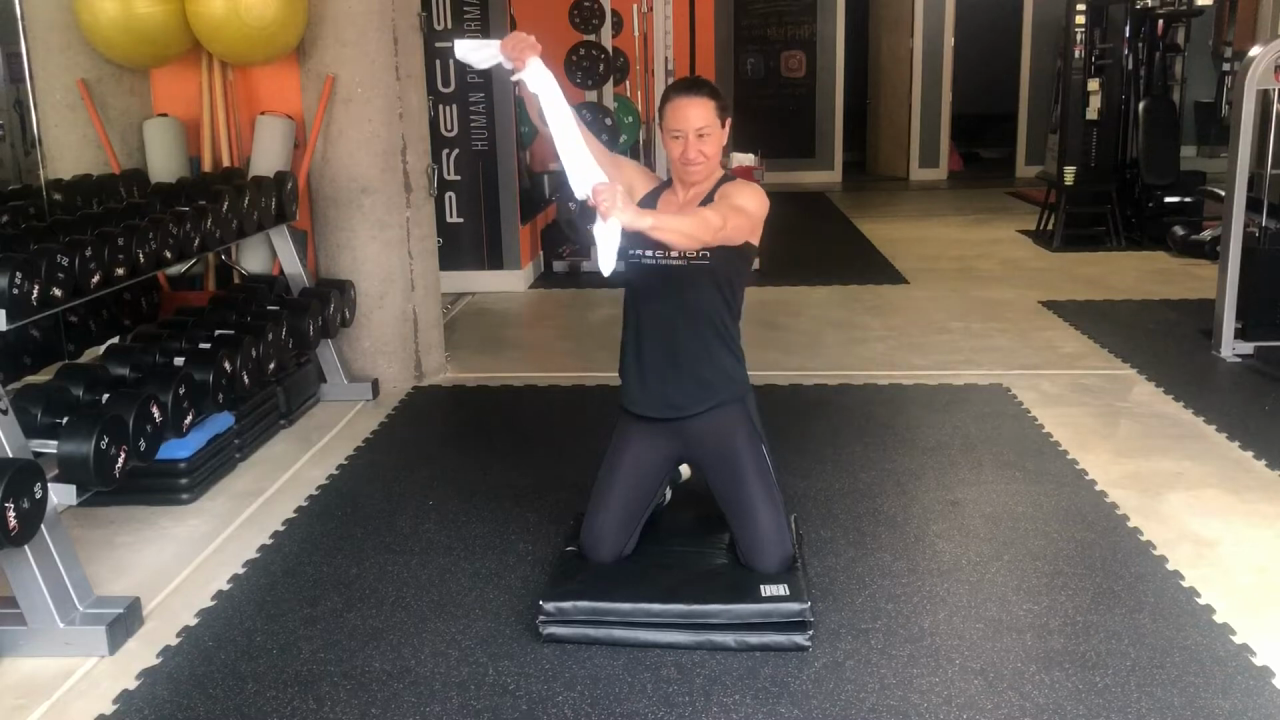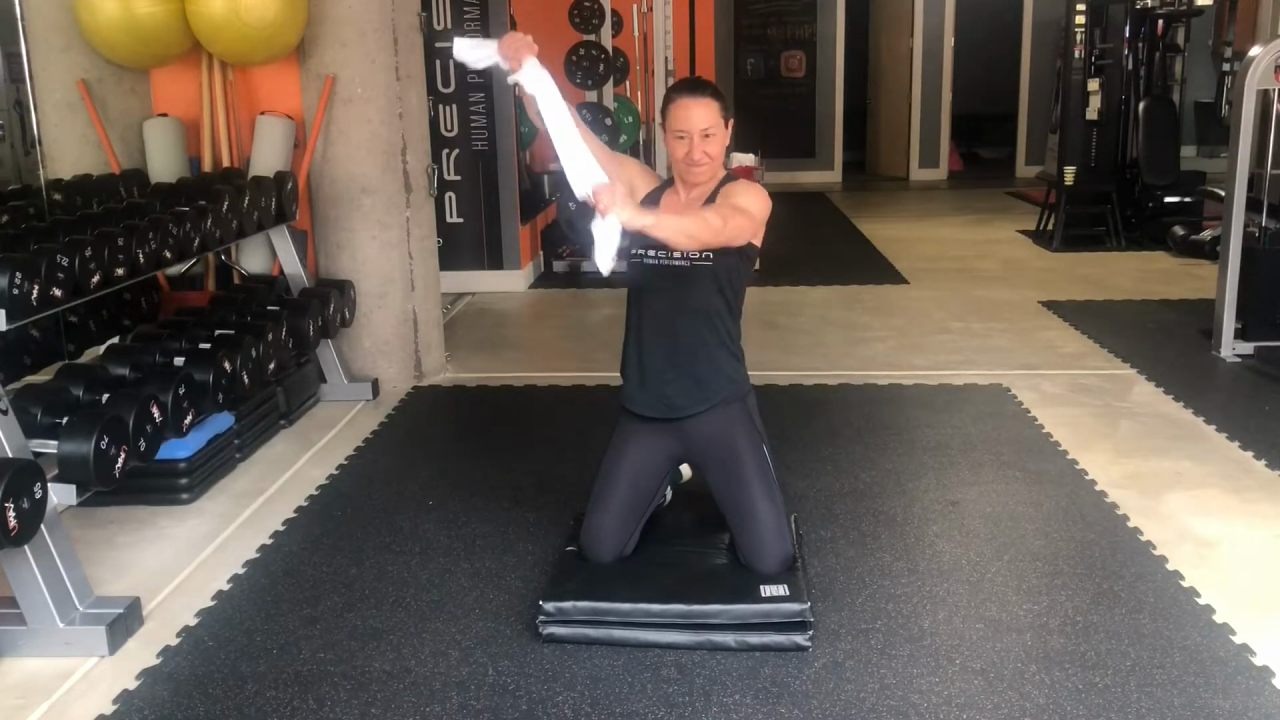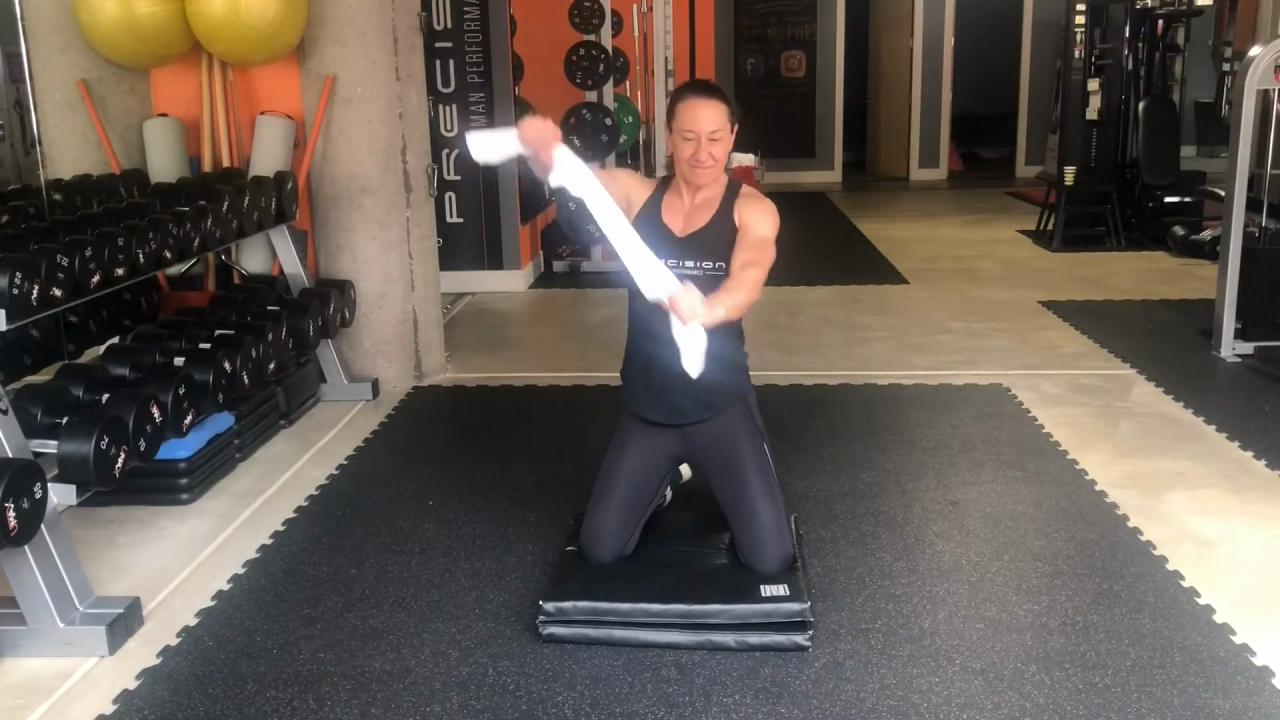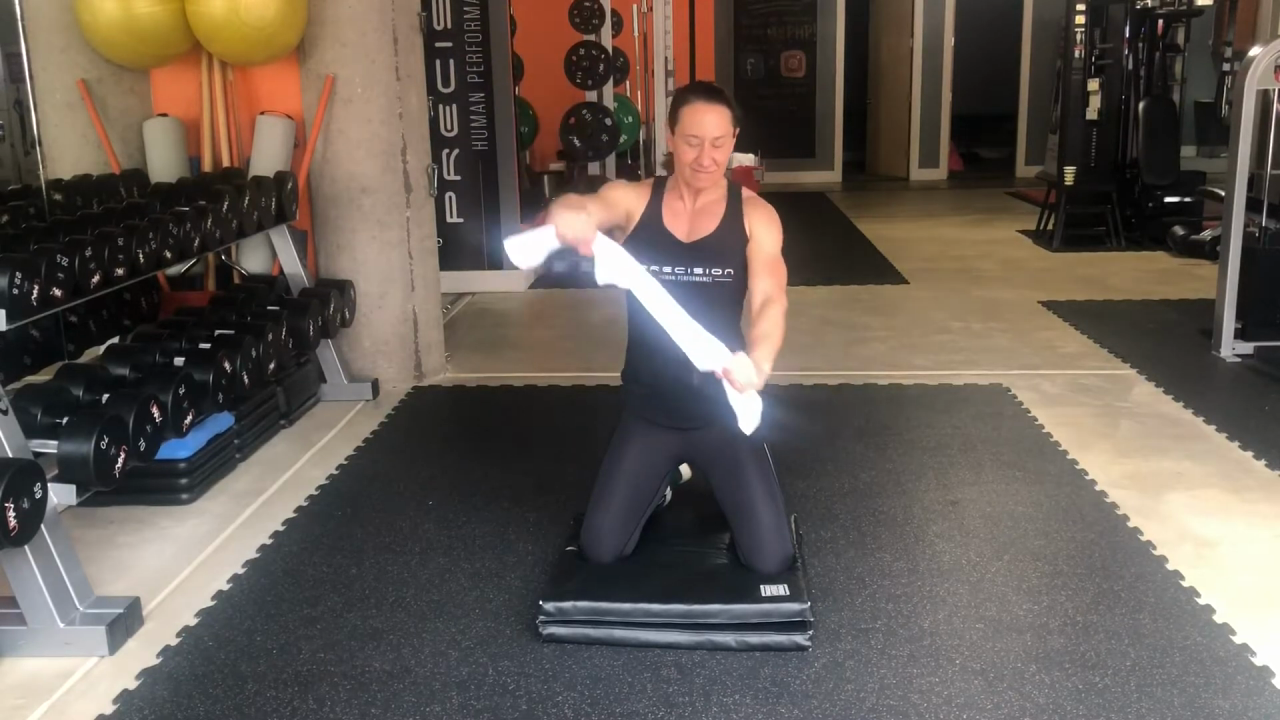
dt=0.3s
person 1, frame 1
left shoulder: (745, 199)
right shoulder: (639, 187)
left elbow: (708, 228)
left wrist: (637, 219)
right wrist: (528, 70)
left hip: (719, 408)
right hip: (644, 409)
left knee: (771, 559)
right knee: (599, 549)
left ankle: (722, 485)
right ankle: (661, 482)
person 1, frame 2
left shoulder: (746, 198)
right shoulder: (641, 185)
left elbow: (708, 229)
left wrist: (636, 217)
right wrist: (524, 69)
left hip: (720, 407)
right hip: (645, 409)
left knee: (772, 557)
right knee: (599, 547)
left ankle: (713, 478)
right ankle: (661, 481)
person 1, frame 3
left shoulder: (753, 209)
right shoulder: (637, 193)
left elbow: (749, 276)
left wrist: (709, 309)
right wrist: (541, 144)
left hip: (721, 408)
right hip: (646, 409)
left knee: (772, 559)
right knee: (599, 549)
left ankle: (721, 484)
right ankle: (661, 484)
person 1, frame 4
left shoulder: (755, 215)
right shoulder: (633, 199)
left elbow: (770, 300)
right elbow: (581, 210)
left wrist: (758, 362)
right wrist: (568, 216)
left hip: (723, 407)
right hip: (648, 408)
left knee: (771, 558)
right knee: (599, 548)
left ankle: (713, 485)
right ankle: (660, 485)
